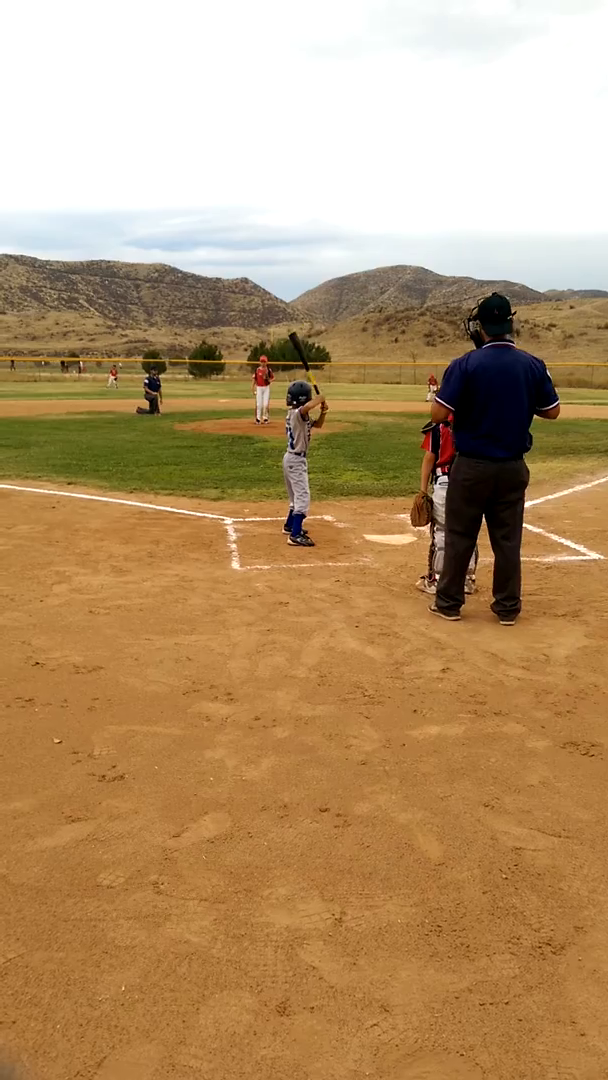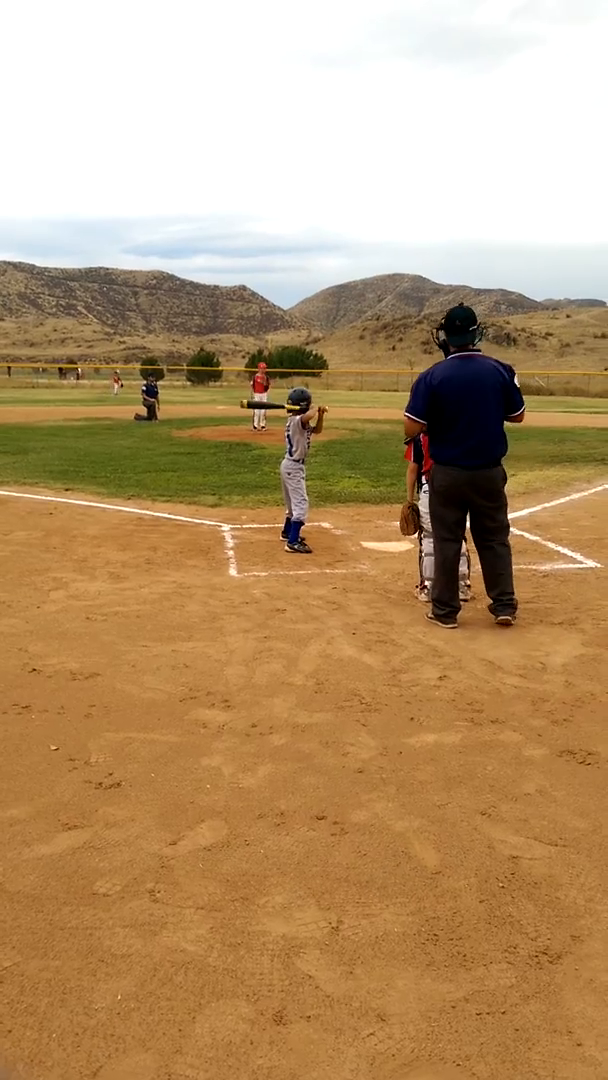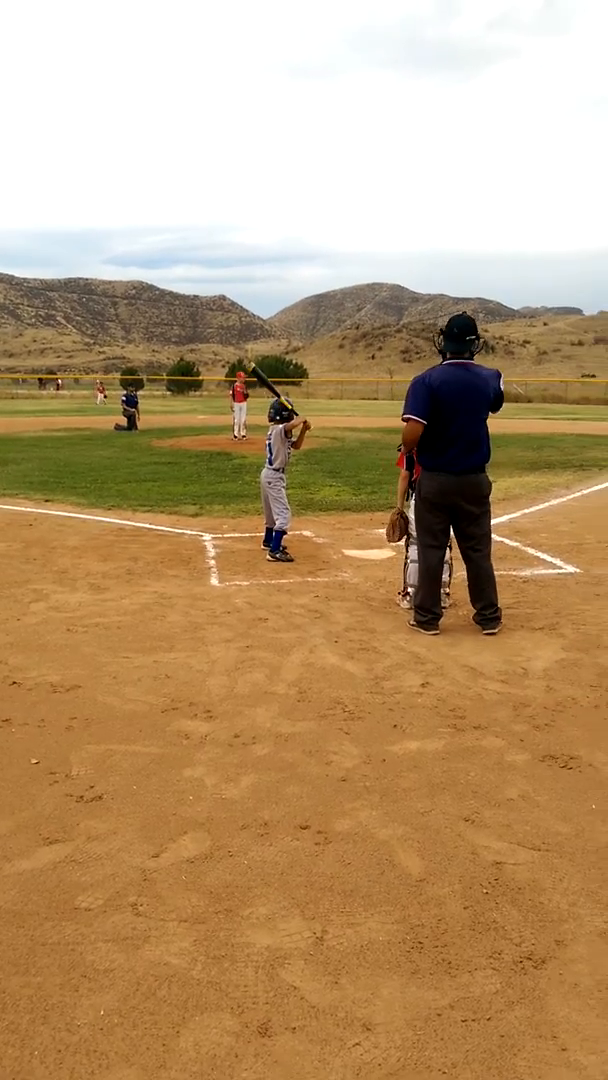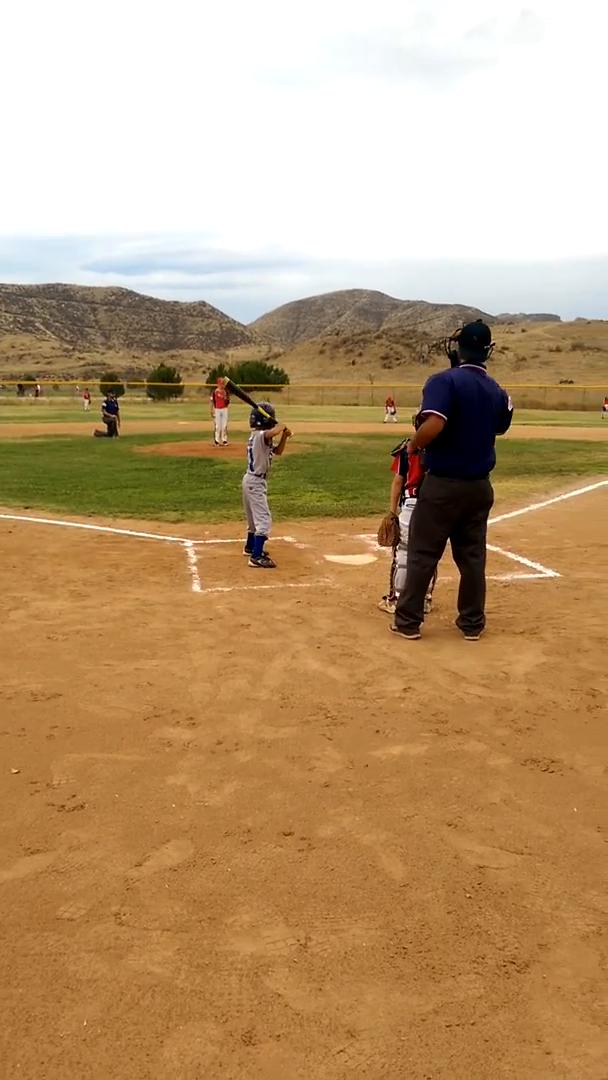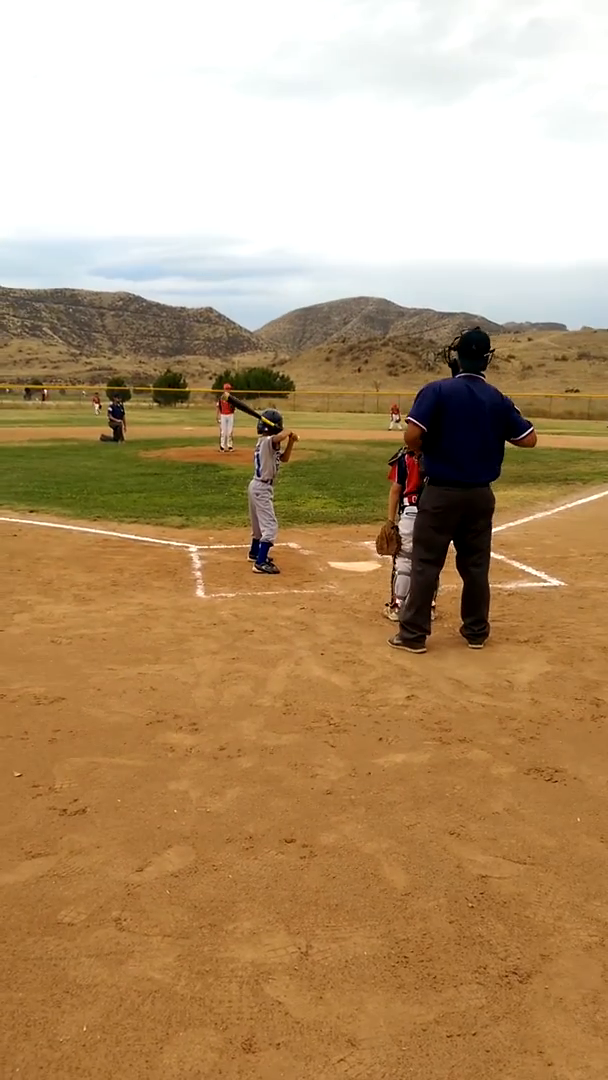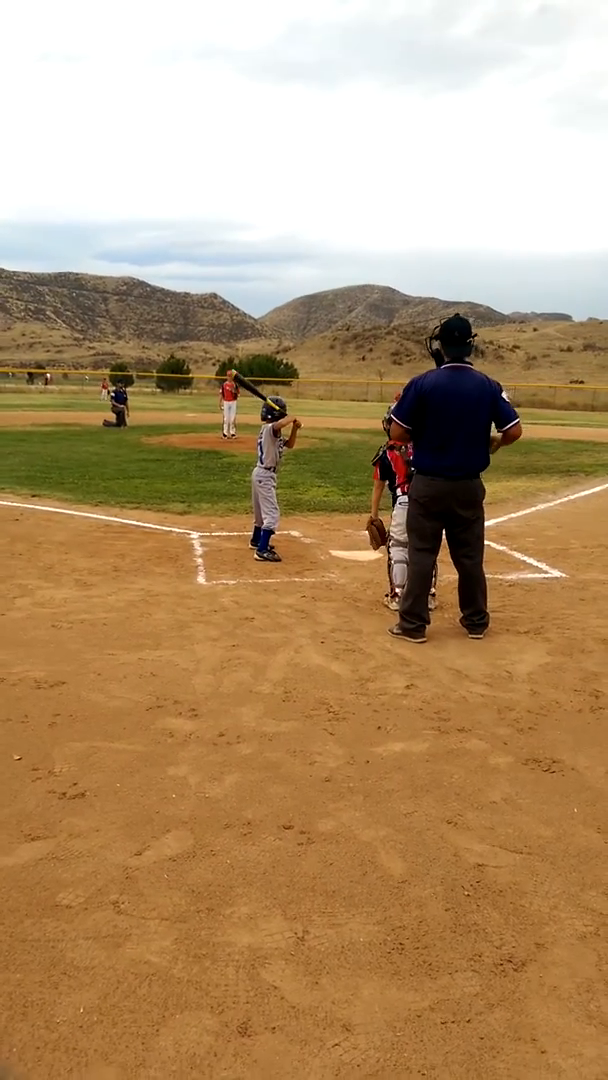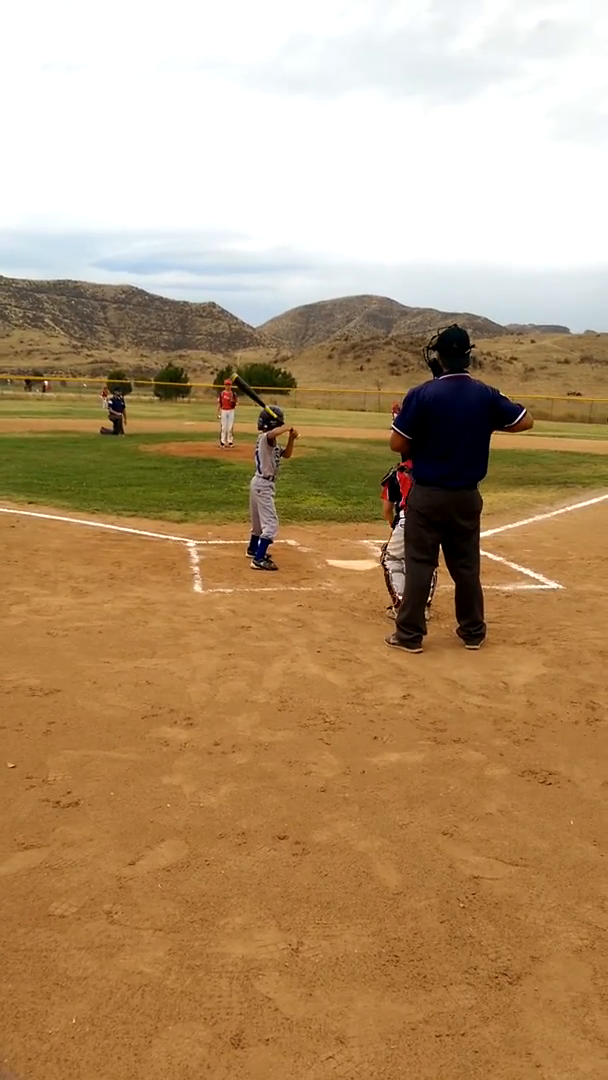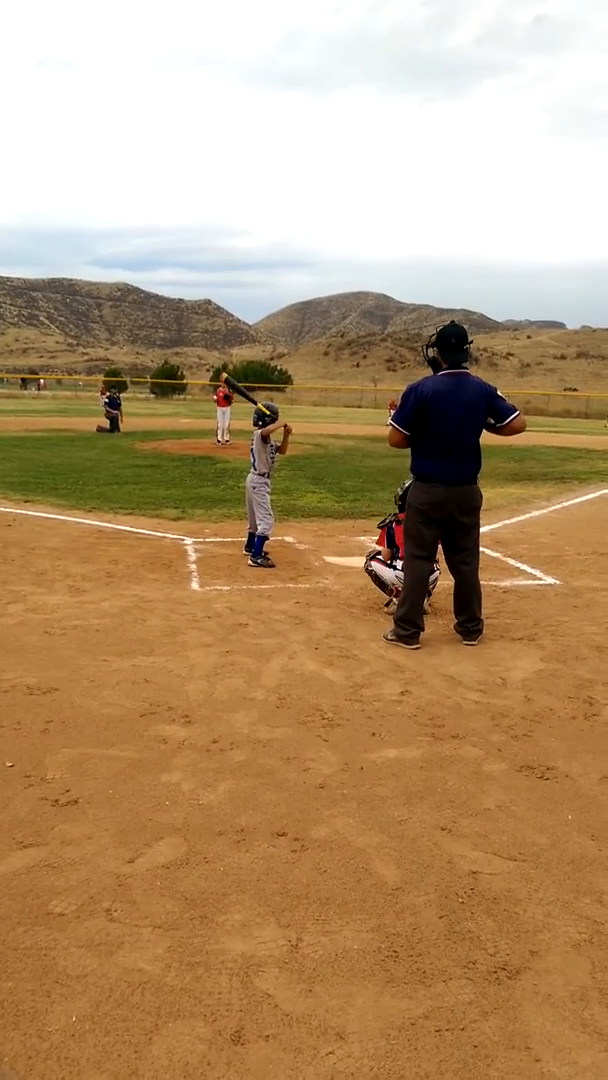
dt=0.5s
person 1, frame 1
left shoulder: (466, 364)
right shoulder: (533, 365)
left elbow: (438, 414)
right elbow: (552, 411)
left wrist: (462, 403)
left hip: (472, 466)
right hip: (512, 467)
left knee: (460, 536)
right knee: (508, 539)
left ankle: (448, 602)
right ankle: (507, 607)
person 1, frame 2
left shoulder: (432, 377)
right shoulder: (501, 371)
left elbow: (412, 429)
right elbow: (517, 415)
left hip: (448, 474)
right hip: (489, 472)
left knee: (447, 543)
right knee: (495, 539)
left ankle: (445, 610)
right ankle: (504, 604)
person 1, frame 3
left shoulder: (428, 380)
right shoulder: (489, 379)
left elbow: (412, 432)
left wrist: (408, 449)
left hip: (435, 480)
right hip: (474, 480)
left knee: (431, 549)
right knee: (478, 550)
left ankle: (427, 617)
right ankle: (489, 616)
person 1, frame 4
left shoulder: (445, 380)
right shoulder: (496, 391)
left elbow: (433, 426)
right elbow: (501, 427)
left wrist: (414, 445)
left hip: (443, 484)
right hip: (479, 486)
left knee: (423, 554)
right knee: (473, 556)
left ankle: (407, 621)
right ankle: (472, 622)
person 1, frame 5
left shoulder: (437, 390)
right shoulder: (498, 399)
left elbow: (412, 435)
right elbow: (529, 438)
left wrist: (424, 449)
left hip: (441, 493)
right hip: (480, 495)
left knee: (426, 565)
right knee: (476, 565)
left ankle: (413, 634)
right ankle: (476, 630)
person 1, frame 6
left shoulder: (422, 384)
right shoulder: (488, 386)
left elbow: (397, 433)
right elbow: (514, 431)
right wrist: (493, 442)
left hip: (429, 485)
right hip: (469, 485)
left knee: (422, 555)
right knee: (470, 555)
left ankle: (412, 624)
right ankle: (476, 621)
person 1, frame 7
left shoulder: (422, 394)
right shoulder: (486, 394)
left elbow: (398, 444)
right elbow: (525, 421)
left hip: (427, 495)
right hip: (466, 496)
left knee: (419, 565)
right knee: (467, 565)
left ankle: (409, 635)
right ankle: (472, 631)
person 1, frame 8
left shoulder: (420, 390)
right shoulder: (483, 390)
left elbow: (396, 439)
right elbow: (517, 424)
right wrist: (483, 425)
left hip: (427, 491)
right hip: (466, 491)
left knee: (418, 561)
right knee: (466, 561)
left ankle: (407, 631)
right ankle: (470, 628)
